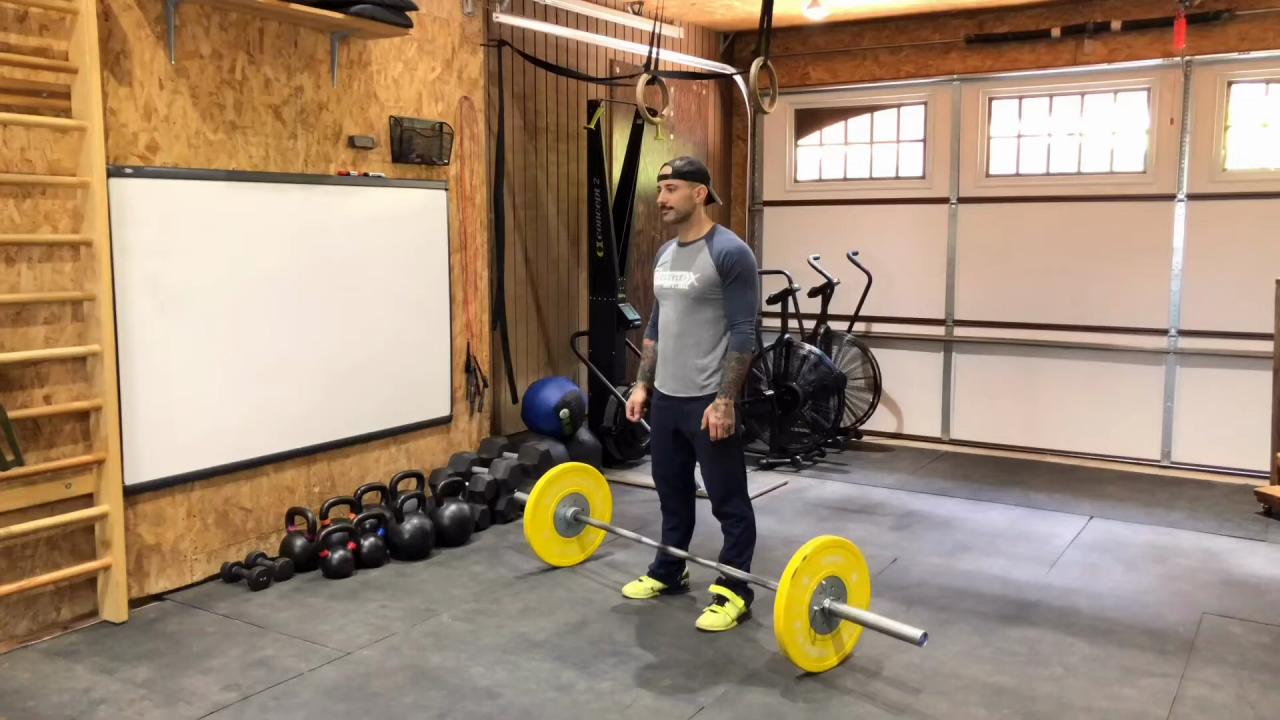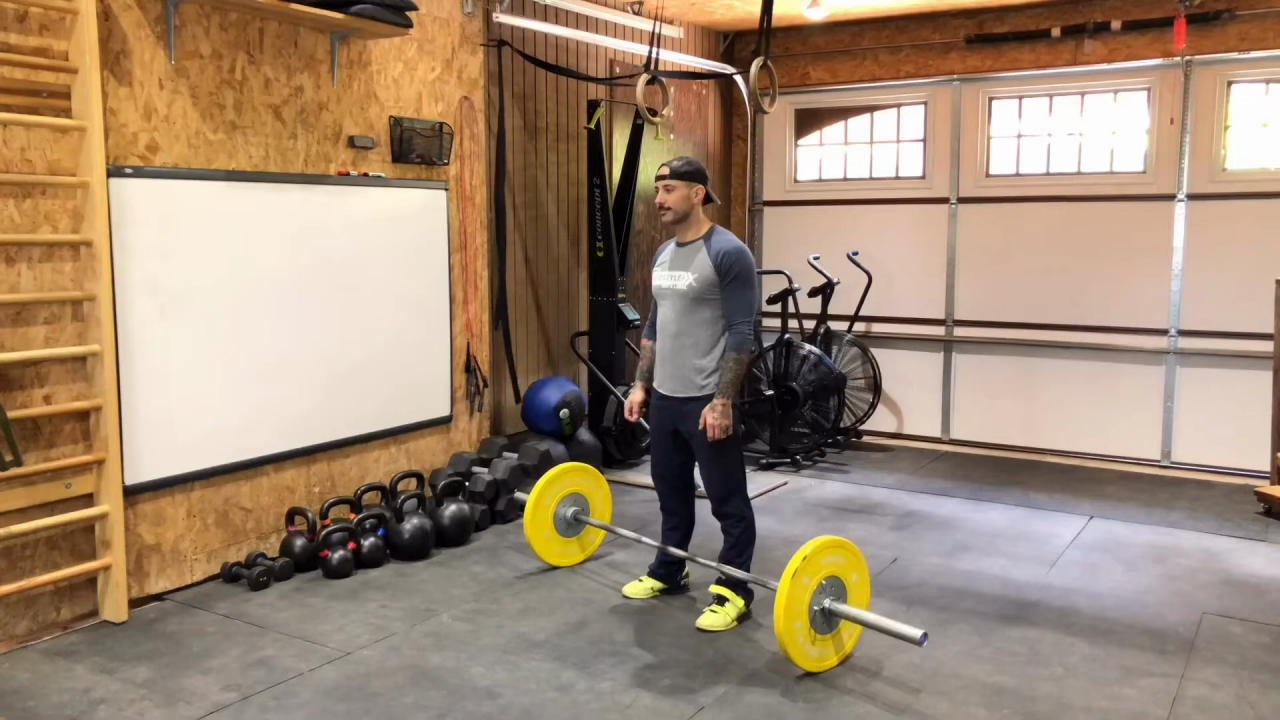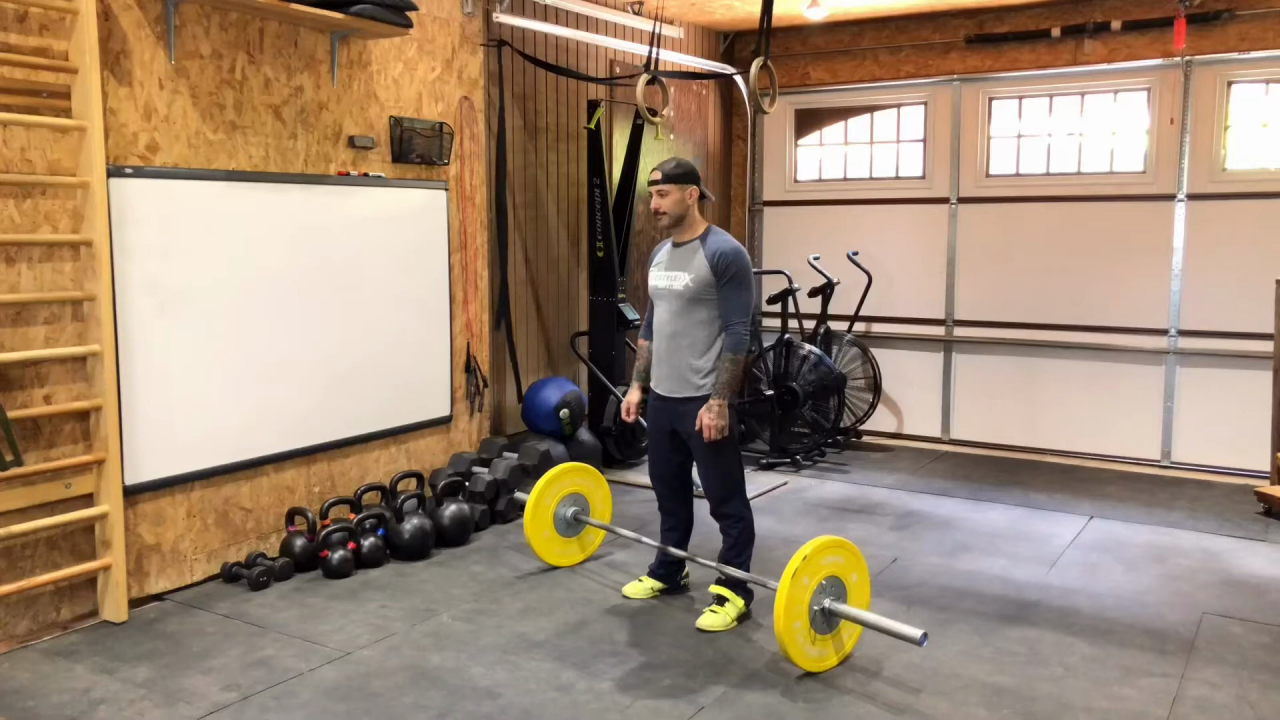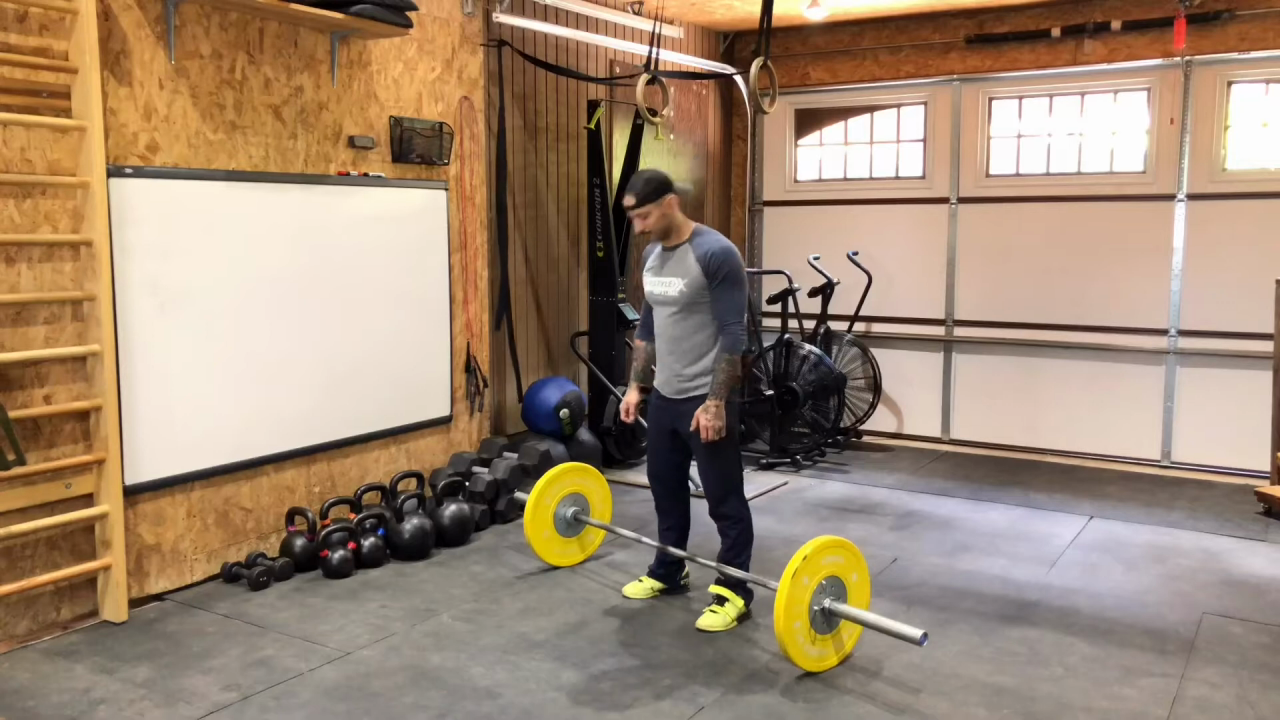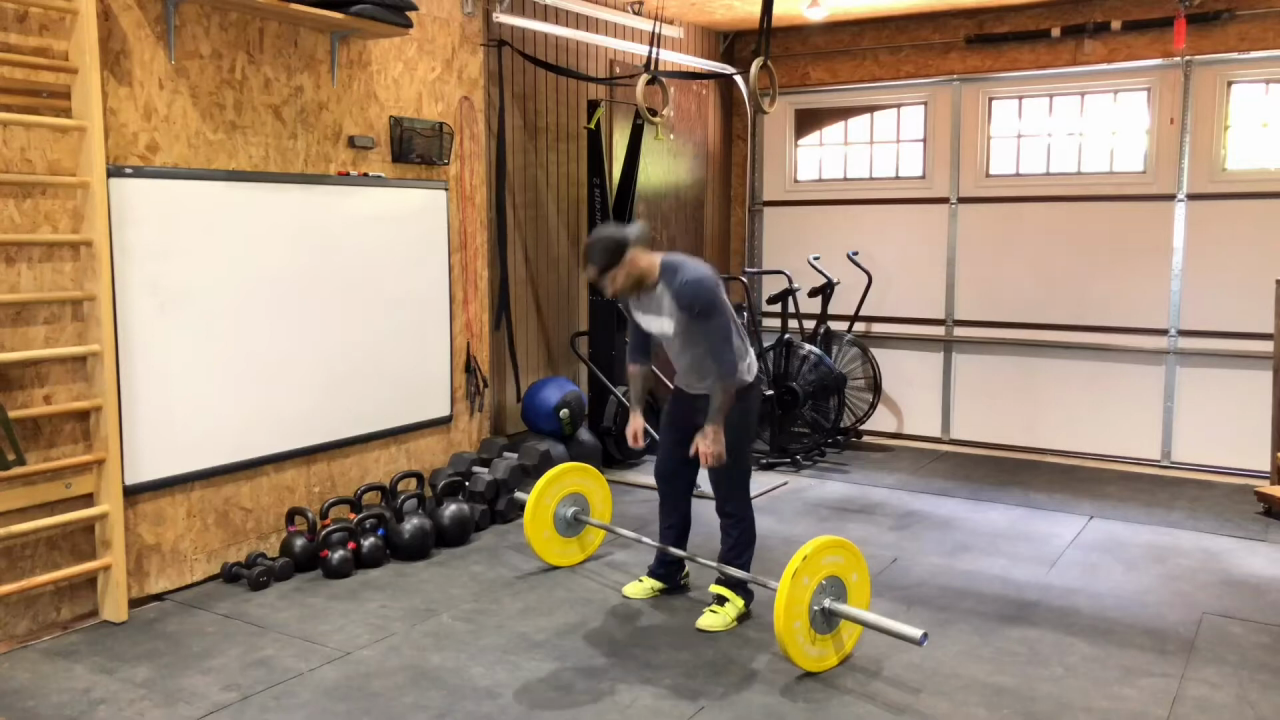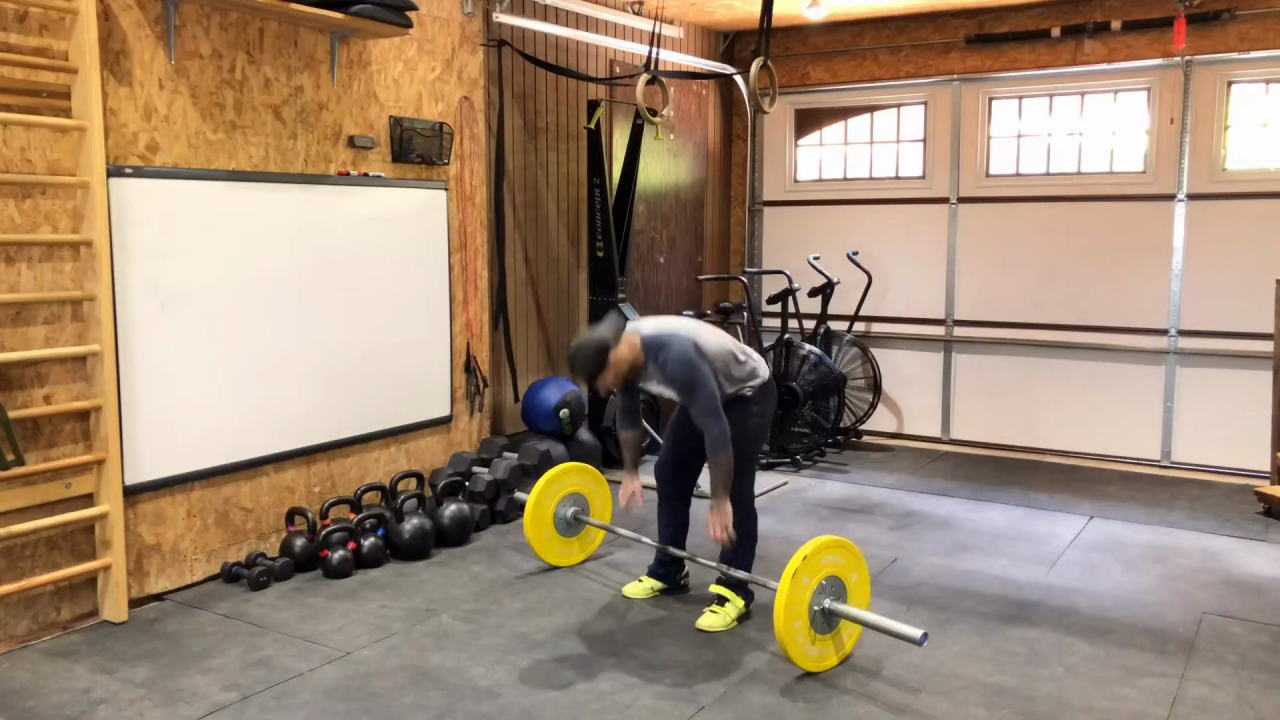
dt=0.2s
person 1, frame 1
left shoulder: (729, 253)
right shoulder: (665, 254)
left elbow: (742, 334)
left wrist: (725, 401)
right wrist: (642, 385)
left hip: (709, 401)
right hip: (667, 398)
left knee: (727, 499)
right knee: (671, 491)
left ankle: (734, 592)
right ankle: (668, 572)
person 1, frame 2
left shoulder: (728, 253)
right shoulder: (663, 254)
left elbow: (741, 335)
left wrist: (723, 401)
right wrist: (641, 385)
left hip: (707, 401)
right hip: (665, 397)
left knee: (727, 499)
right knee: (671, 491)
left ankle: (735, 592)
right ankle: (668, 572)
person 1, frame 3
left shoulder: (724, 253)
right shoulder: (660, 254)
left elbow: (737, 335)
left wrist: (719, 402)
right wrist: (637, 385)
left hip: (705, 401)
right hip: (663, 398)
left knee: (725, 499)
right knee: (669, 490)
left ankle: (734, 592)
right ankle: (669, 572)
person 1, frame 4
left shoulder: (715, 254)
right shoulder: (653, 257)
left elbow: (732, 335)
left wrist: (716, 403)
right wrist: (635, 385)
left hip: (709, 396)
right hip: (666, 396)
left knee: (723, 497)
right knee: (664, 486)
left ankle: (734, 593)
right ankle: (668, 574)
person 1, frame 5
left shoulder: (691, 282)
right shoulder: (633, 290)
left elbow: (725, 359)
right elbow: (638, 351)
left wrist: (714, 428)
right wrist: (636, 410)
left hip: (734, 389)
right hip: (688, 391)
left knee: (729, 487)
right knee: (669, 480)
left ankle: (733, 591)
right ankle: (668, 573)
person 1, frame 6
left shoulder: (676, 358)
right shoulder: (620, 354)
left elbow: (716, 429)
right elbow: (628, 416)
left wrist: (721, 504)
right wrist: (630, 473)
left hip: (746, 393)
right hip: (707, 389)
left knee: (736, 484)
right knee: (670, 472)
left ankle: (734, 592)
right ankle: (668, 573)
